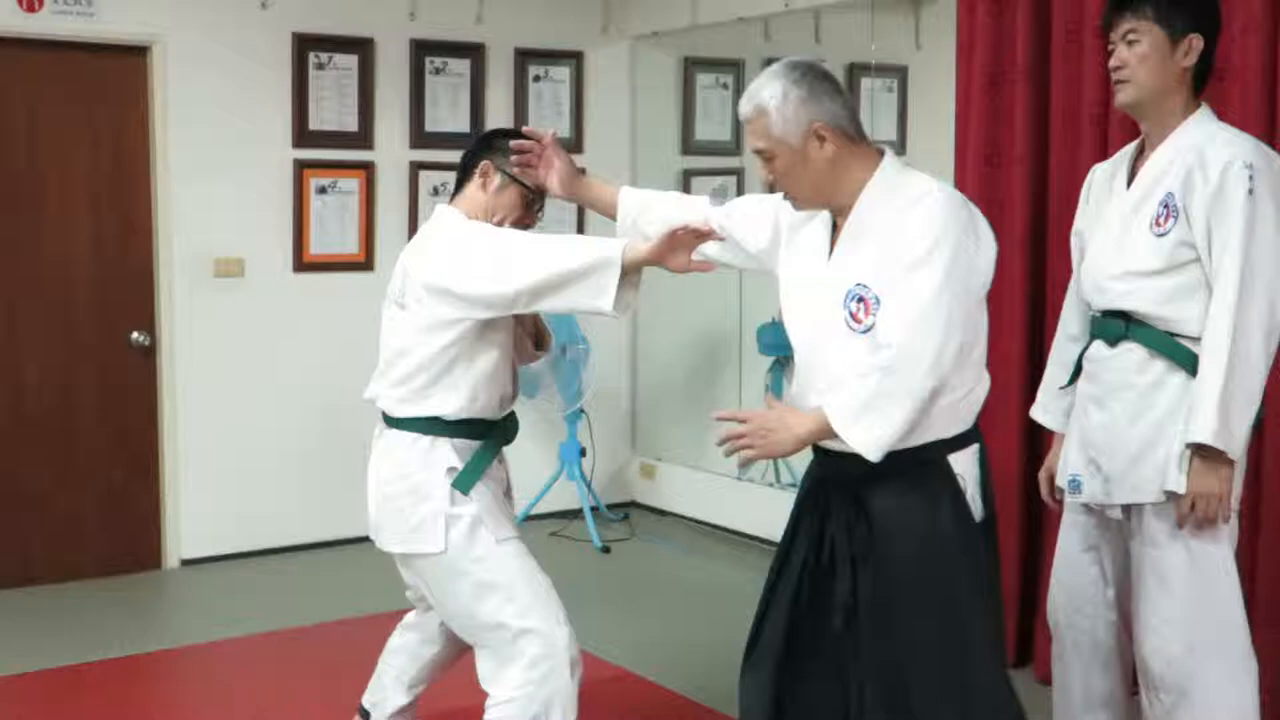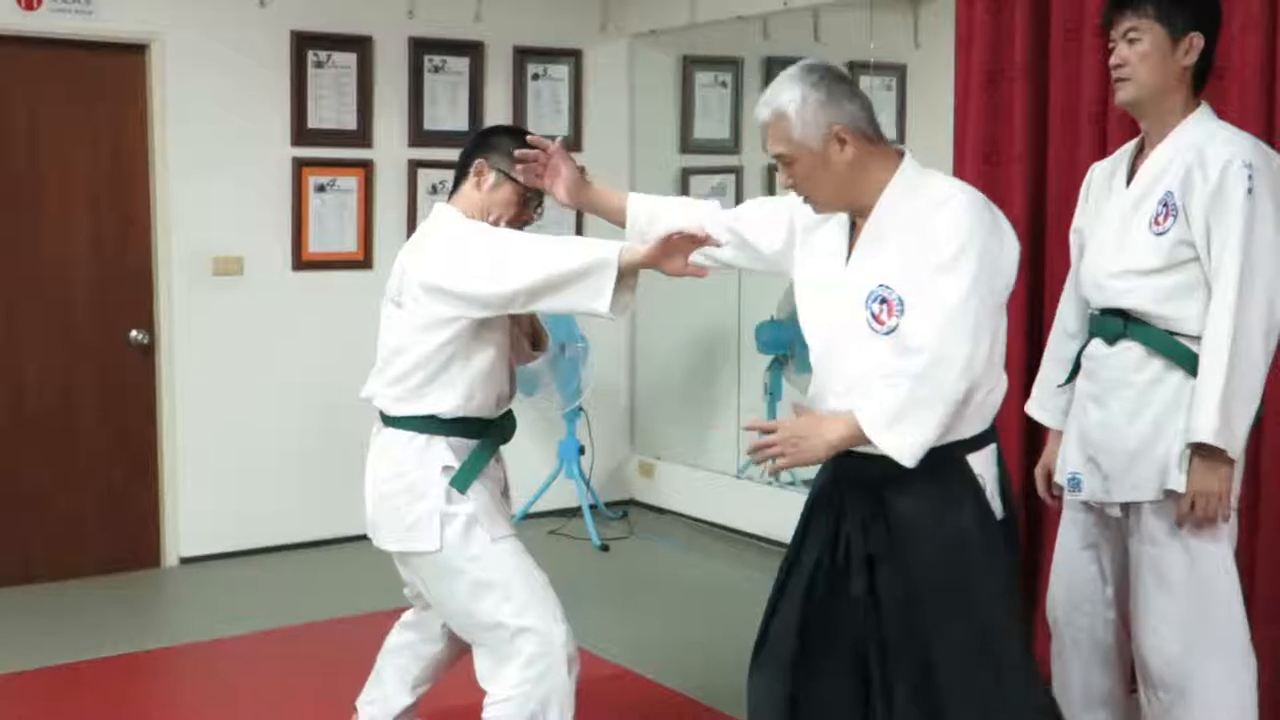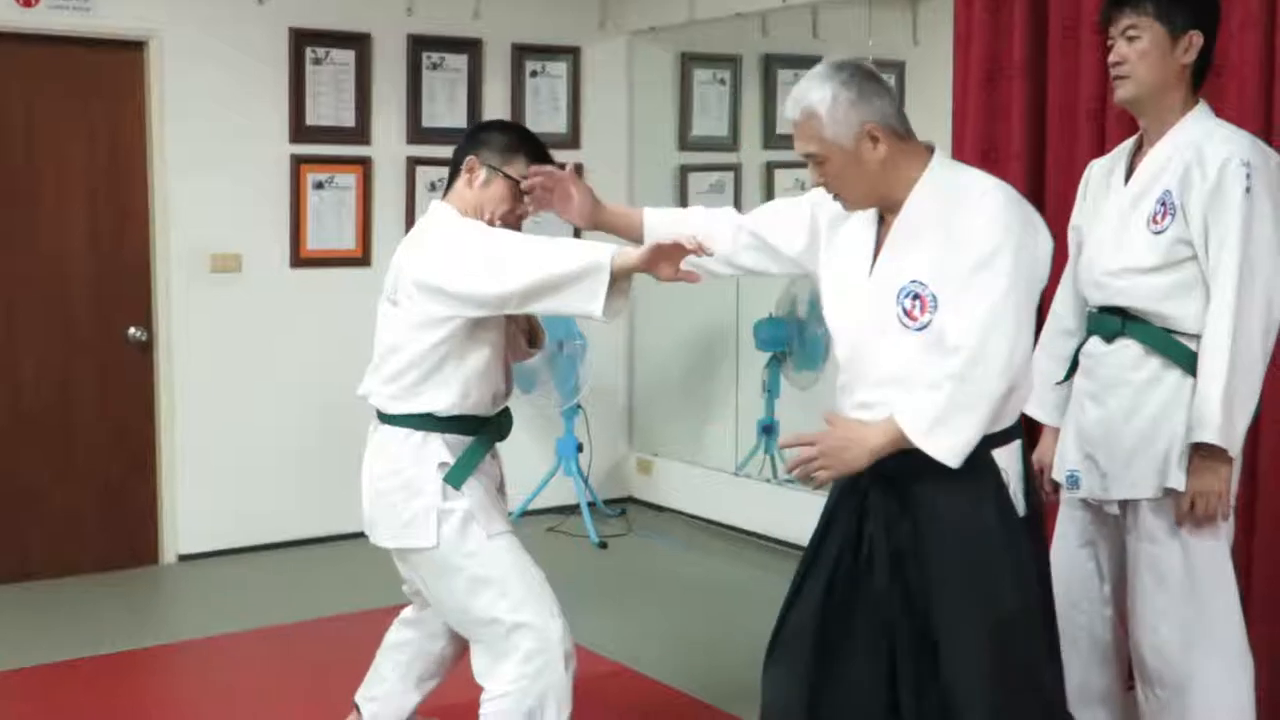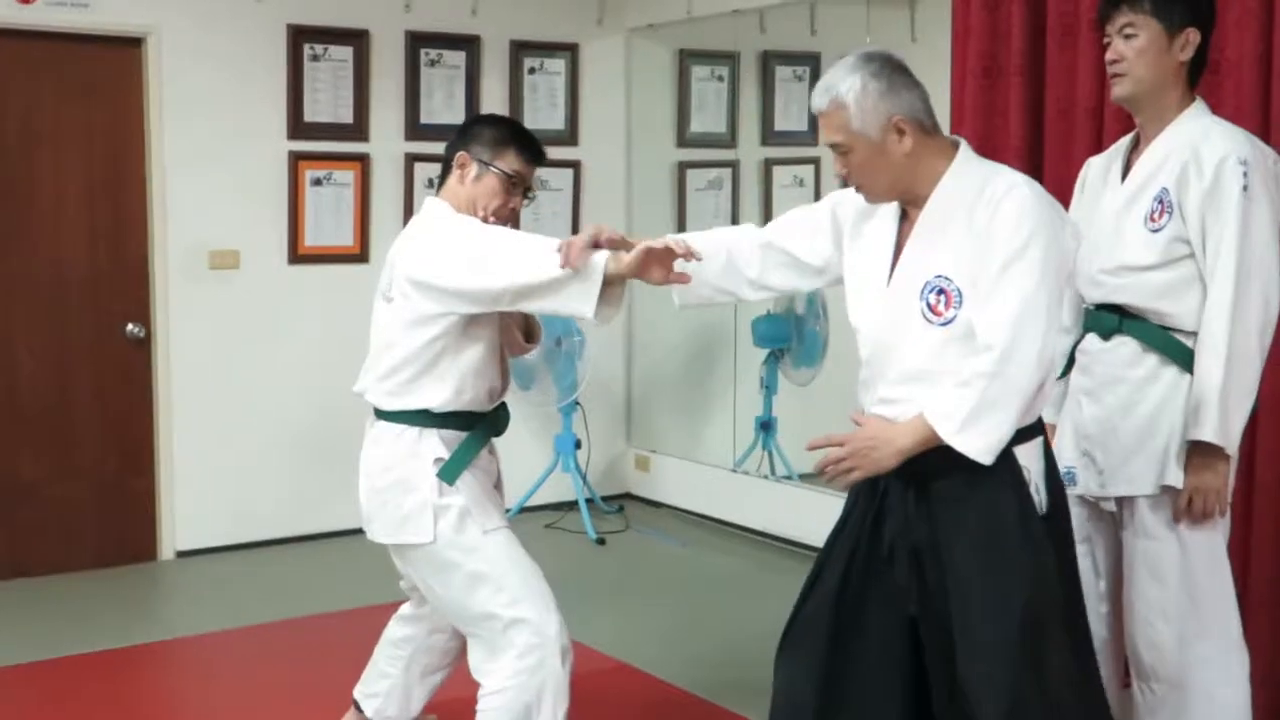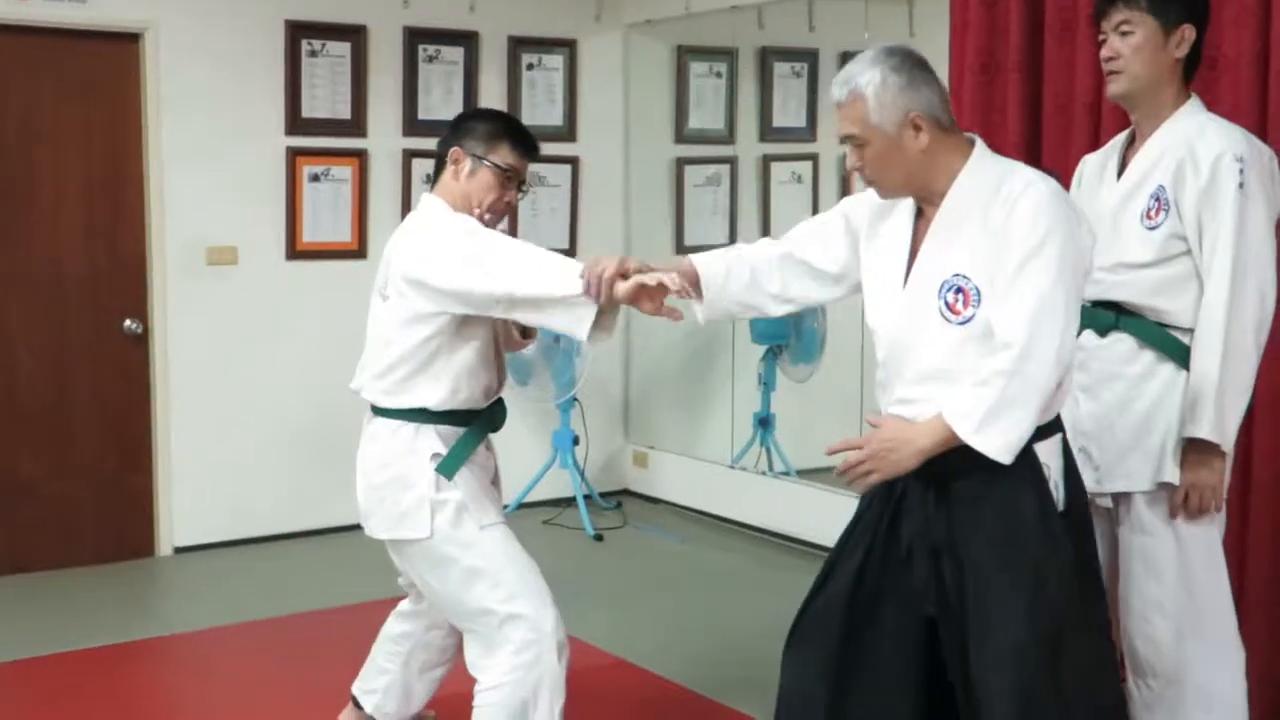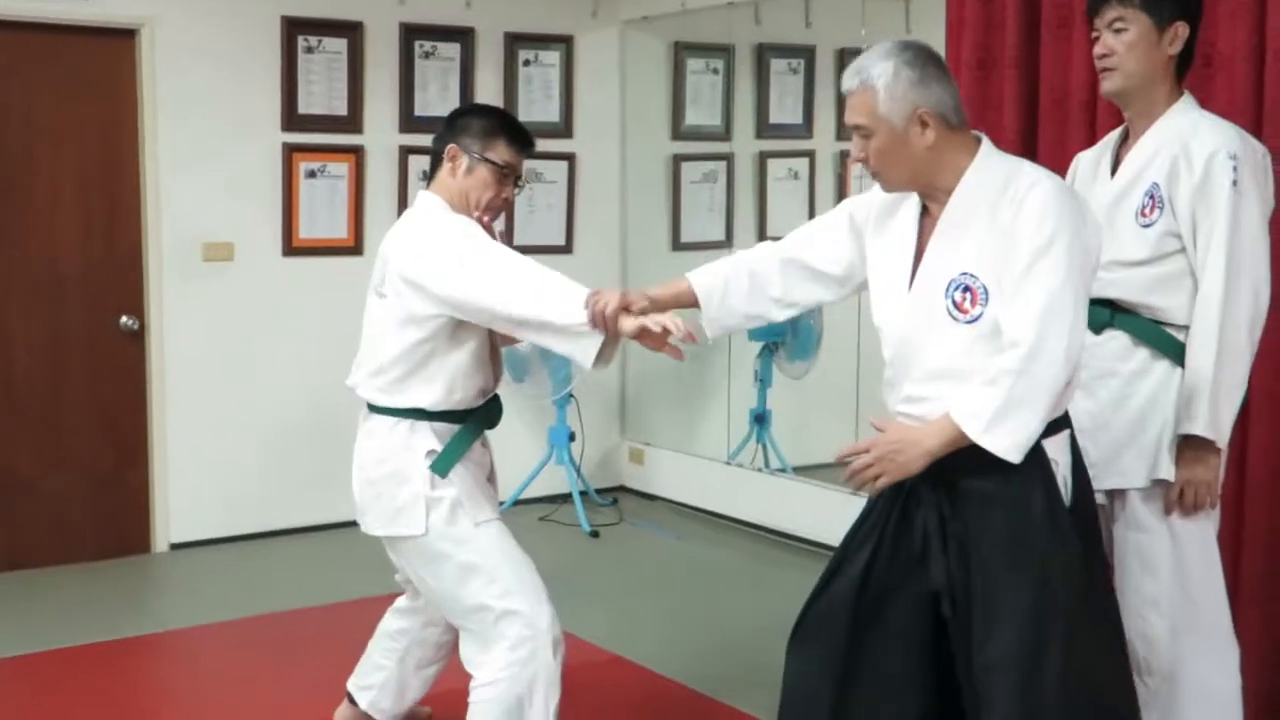
dt=0.1s
person 1, frame 1
right shoulder: (1105, 177)
left wrist: (1214, 447)
right wrist: (1058, 429)
left hip: (1175, 417)
right hip: (1100, 414)
left knee: (1186, 636)
right knee: (1078, 618)
person 1, frame 2
right shoulder: (1104, 174)
left wrist: (1214, 446)
right wrist: (1056, 426)
left hip: (1173, 416)
right hip: (1099, 411)
left knee: (1184, 634)
right knee: (1078, 615)
person 1, frame 3
right shoulder: (1102, 173)
left wrist: (1215, 446)
right wrist: (1051, 421)
left hip: (1171, 415)
right hip: (1094, 409)
left knee: (1180, 628)
right knee: (1074, 614)
person 1, frame 4
right shoulder: (1099, 170)
left wrist: (1211, 442)
right wrist: (1052, 415)
left hip: (1168, 410)
right hip: (1092, 405)
left knee: (1176, 625)
right knee: (1075, 608)
person 1, frame 5
left shoulder: (1222, 154)
right shoulder: (1095, 167)
left wrist: (1209, 438)
left hip: (1165, 406)
right hip: (1086, 405)
left knee: (1174, 621)
person 1, frame 6
left shoulder: (1216, 151)
right shoulder: (1089, 164)
left wrist: (1203, 434)
left hip: (1159, 403)
right hip: (1083, 398)
left knee: (1169, 618)
person 2, frame 1
left shoulder: (934, 217)
right shoulder: (800, 217)
left elbow: (912, 365)
right elbow: (704, 223)
left wrist: (802, 427)
right wrist: (579, 188)
left hip: (922, 493)
right hip: (841, 487)
person 2, frame 2
left shoulder: (958, 218)
right shoulder: (815, 219)
left elbow: (945, 368)
right elbow: (713, 228)
left wrist: (834, 433)
right wrist: (586, 195)
left hip: (941, 492)
right hip: (853, 487)
person 2, frame 3
left shoulder: (989, 215)
right shoulder: (836, 214)
left elbow: (984, 367)
right elbow: (731, 236)
left wrist: (874, 438)
right wrist: (600, 215)
left hip: (965, 491)
right hip: (881, 486)
right knee: (821, 664)
person 2, frame 4
left shoulder: (1014, 210)
right shoulder: (860, 211)
left elbow: (1013, 363)
right elbow: (757, 253)
left wrist: (904, 438)
left hip: (991, 487)
right hip: (901, 484)
right knee: (832, 656)
person 2, frame 5
left shoulder: (1030, 206)
right shoulder: (876, 212)
left elbow: (1030, 360)
right elbow: (779, 266)
left wrist: (922, 439)
left hip: (1007, 487)
right hip: (914, 483)
right knee: (840, 652)
person 2, frame 6
left shoulder: (1037, 205)
right shoulder: (881, 209)
left elbow: (1039, 359)
right elbow: (780, 269)
left wrist: (931, 439)
right wrist: (653, 299)
left hip: (1015, 484)
right hip: (922, 481)
right knee: (846, 651)
person 3, frame 1
left shoulder: (456, 252)
right shoulder: (452, 248)
left elbow: (528, 347)
right elbow: (535, 265)
left wrist: (520, 311)
right wrist: (644, 252)
left hip: (432, 471)
right hip: (438, 481)
left knee: (446, 611)
right knee: (539, 645)
person 3, frame 2
left shoulder: (453, 250)
right shoulder: (451, 248)
left elbow: (525, 347)
right elbow: (532, 264)
left wrist: (518, 310)
right wrist: (641, 255)
left hip: (430, 470)
right hip: (435, 479)
left knee: (444, 611)
right knee: (536, 644)
person 3, frame 3
left shoulder: (453, 249)
right shoulder: (445, 245)
left elbow: (523, 343)
right elbow: (530, 265)
left wrist: (519, 312)
right wrist: (630, 259)
left hip: (429, 468)
right hip: (433, 477)
left knee: (443, 607)
right knee: (533, 639)
person 3, frame 4
left shoulder: (450, 246)
right shoulder: (439, 242)
left elbow: (518, 336)
right elbow: (521, 263)
left wrist: (516, 308)
right wrist: (622, 263)
left hip: (425, 464)
right hip: (429, 472)
left knee: (441, 604)
right knee: (529, 635)
person 3, frame 5
left shoulder: (440, 240)
right shoulder: (436, 239)
left elbow: (515, 329)
right elbow: (517, 274)
right wrist: (611, 287)
left hip: (424, 459)
right hip: (426, 468)
left knee: (441, 601)
right knee: (526, 631)
person 3, frame 6
left shoulder: (436, 237)
right shoulder: (433, 238)
left elbow: (507, 321)
right elbow: (517, 286)
right wrist: (617, 318)
left hip: (419, 456)
right hip: (423, 464)
left knee: (437, 597)
right knee: (521, 627)
